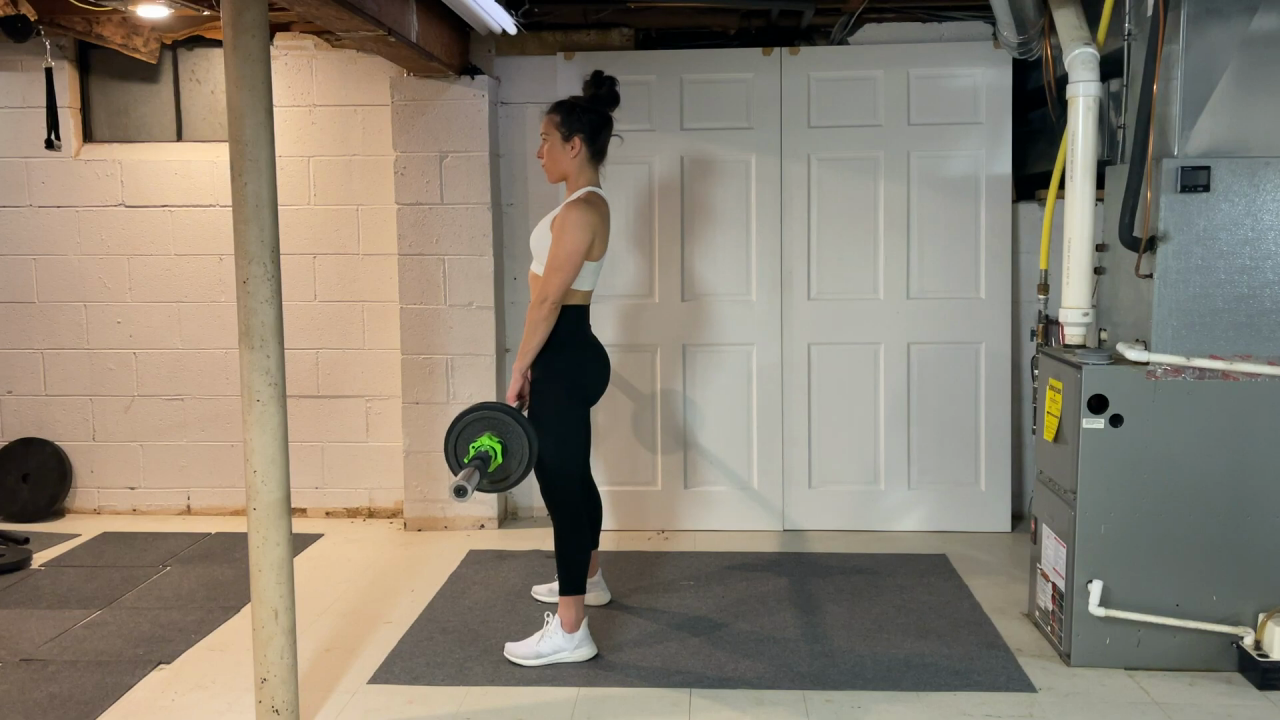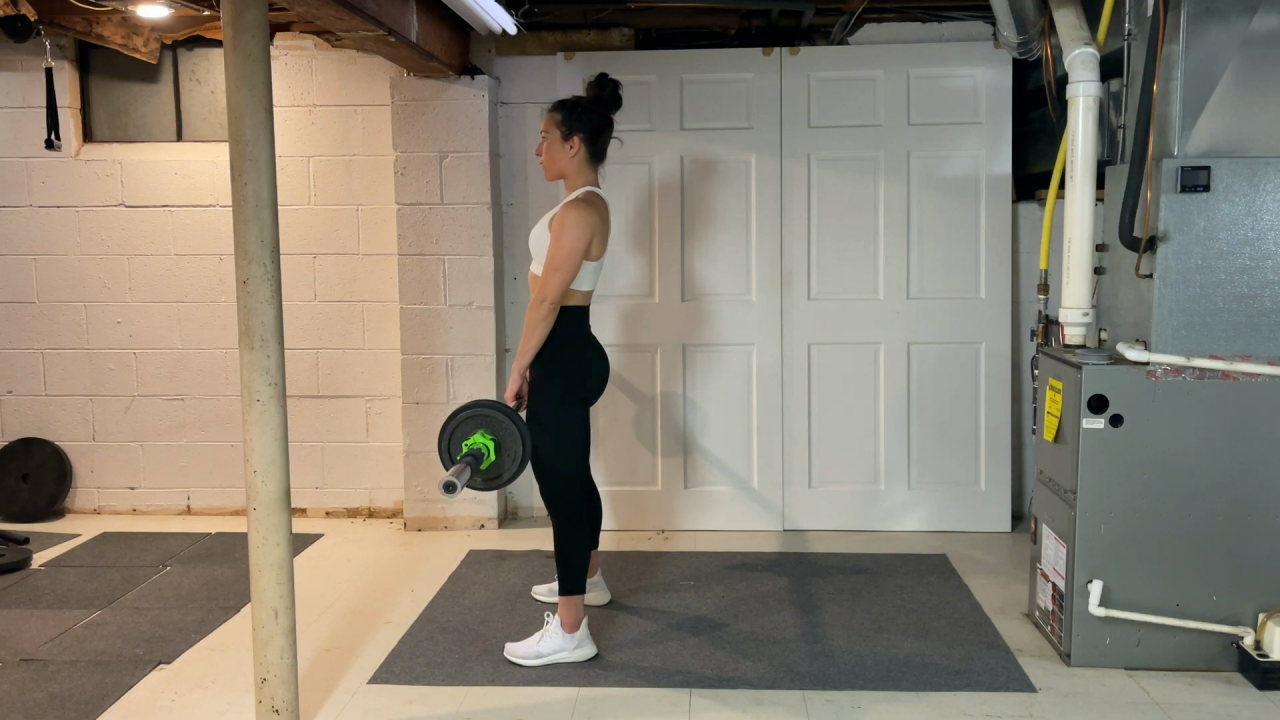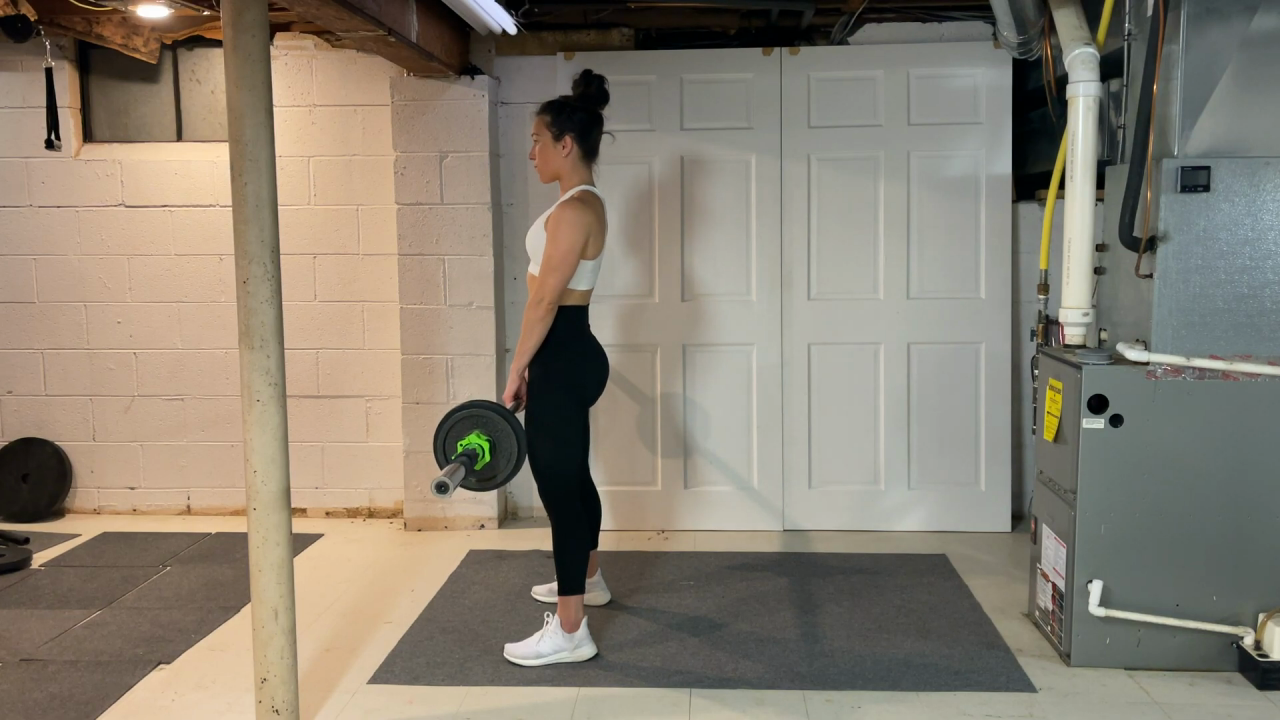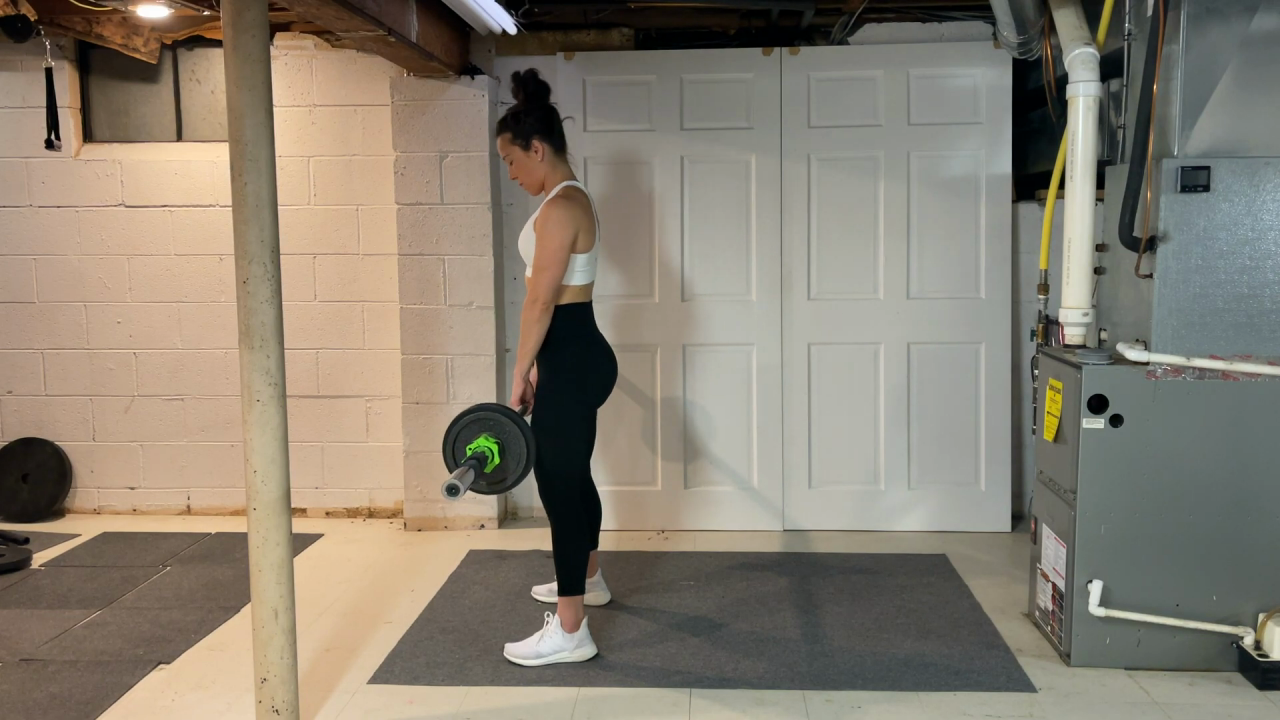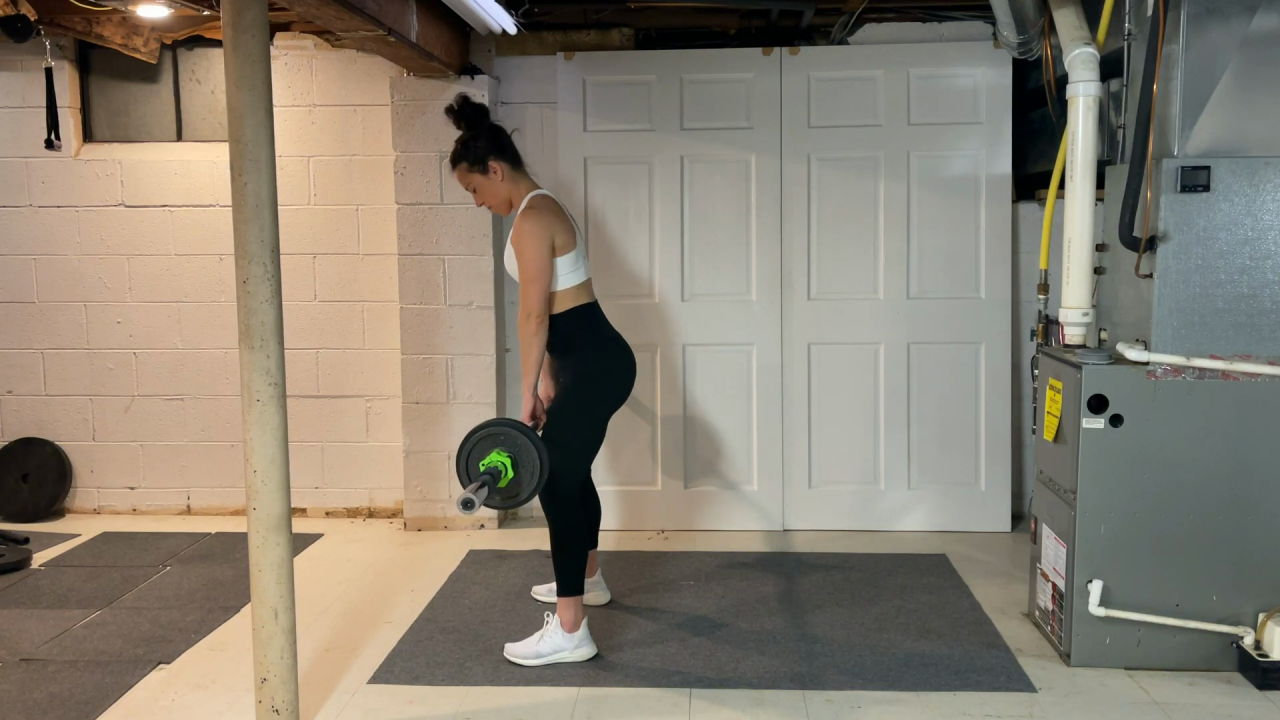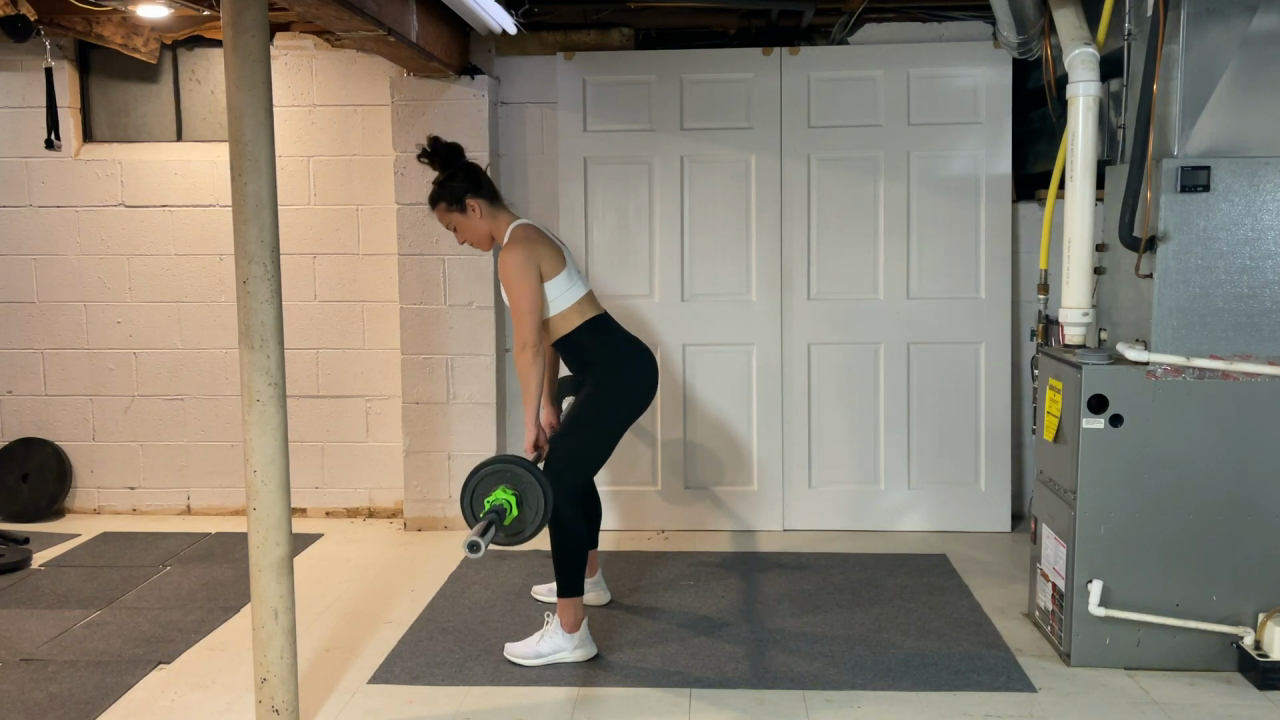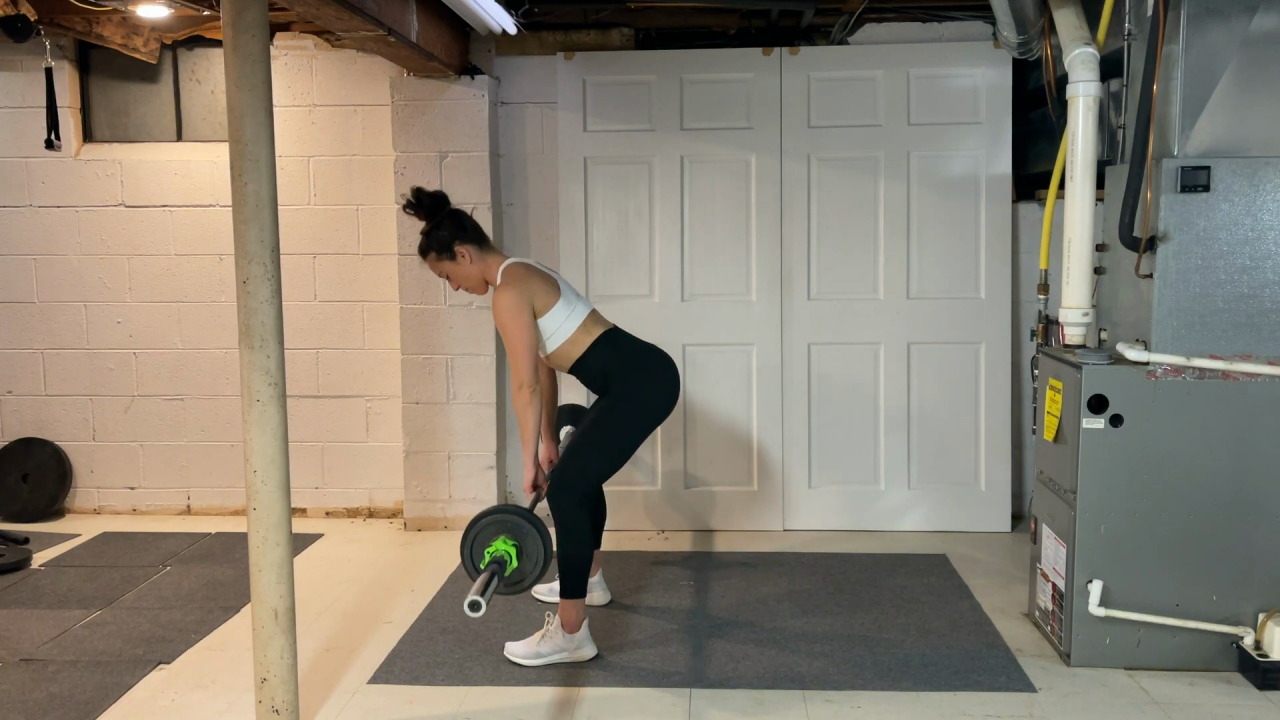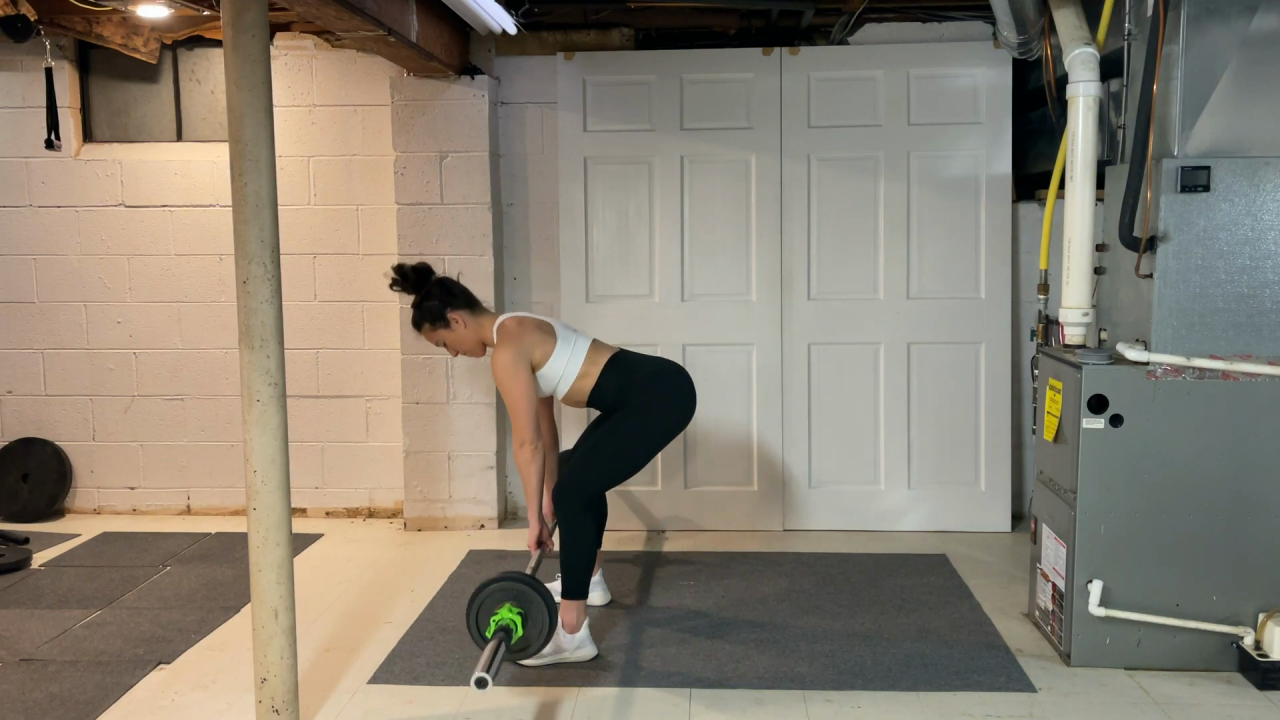
dt=0.3s
person 1, frame 1
left shoulder: (580, 210)
right shoulder: (586, 204)
left elbow: (548, 300)
left wrist: (519, 372)
right wrist: (534, 365)
left hip: (564, 361)
right hip: (570, 355)
left knee: (561, 486)
right knee: (572, 477)
left ankle: (570, 633)
right ankle: (588, 578)
person 1, frame 2
left shoulder: (579, 210)
right shoulder: (583, 204)
left elbow: (547, 300)
left wrist: (517, 372)
right wrist: (533, 365)
left hip: (563, 361)
right hip: (569, 356)
left knee: (560, 487)
right knee: (572, 477)
left ankle: (570, 632)
right ankle: (587, 579)
person 1, frame 3
left shoulder: (574, 210)
right shoulder: (581, 203)
left elbow: (544, 300)
left wrist: (516, 373)
right wrist: (531, 365)
left hip: (562, 361)
right hip: (570, 356)
left knee: (558, 487)
right knee: (571, 477)
left ankle: (570, 632)
right ankle: (588, 578)
person 1, frame 4
left shoulder: (560, 207)
right shoulder: (568, 200)
left elbow: (539, 301)
left wrist: (519, 376)
right wrist: (537, 366)
left hip: (572, 362)
right hip: (578, 356)
left knee: (558, 484)
right knee: (572, 475)
left ankle: (570, 633)
right ankle: (588, 578)
person 1, frame 5
left shoulder: (532, 218)
right shoulder: (542, 210)
left elbow: (534, 316)
left wrist: (528, 393)
right wrist: (549, 379)
left hip: (594, 364)
right hip: (595, 359)
left knee: (557, 484)
right knee: (570, 474)
left ankle: (570, 631)
right ankle: (588, 578)
person 1, frame 6
left shoulder: (514, 251)
right shoulder: (529, 238)
left elbow: (528, 346)
right elbow: (547, 335)
left wrist: (531, 422)
right wrist: (549, 406)
left hip: (617, 373)
right hip: (621, 366)
left knee: (557, 484)
right knee: (573, 469)
left ankle: (569, 633)
right ankle: (588, 579)
person 1, frame 7
left shoulder: (508, 290)
right shoulder: (523, 274)
left elbow: (525, 386)
right elbow: (544, 369)
left wrist: (530, 461)
right wrist: (548, 441)
left hip: (638, 384)
right hip: (639, 375)
left knee: (566, 489)
right knee: (577, 475)
left ankle: (571, 634)
right ankle: (589, 578)
person 1, frame 8
left shoulder: (506, 348)
right shoulder: (516, 332)
left elbow: (527, 443)
right elbow: (543, 424)
left wrist: (534, 516)
right wrist: (550, 489)
left hip: (660, 398)
right hip: (657, 388)
left knee: (573, 492)
right knee: (582, 472)
left ankle: (572, 634)
right ankle: (590, 580)
